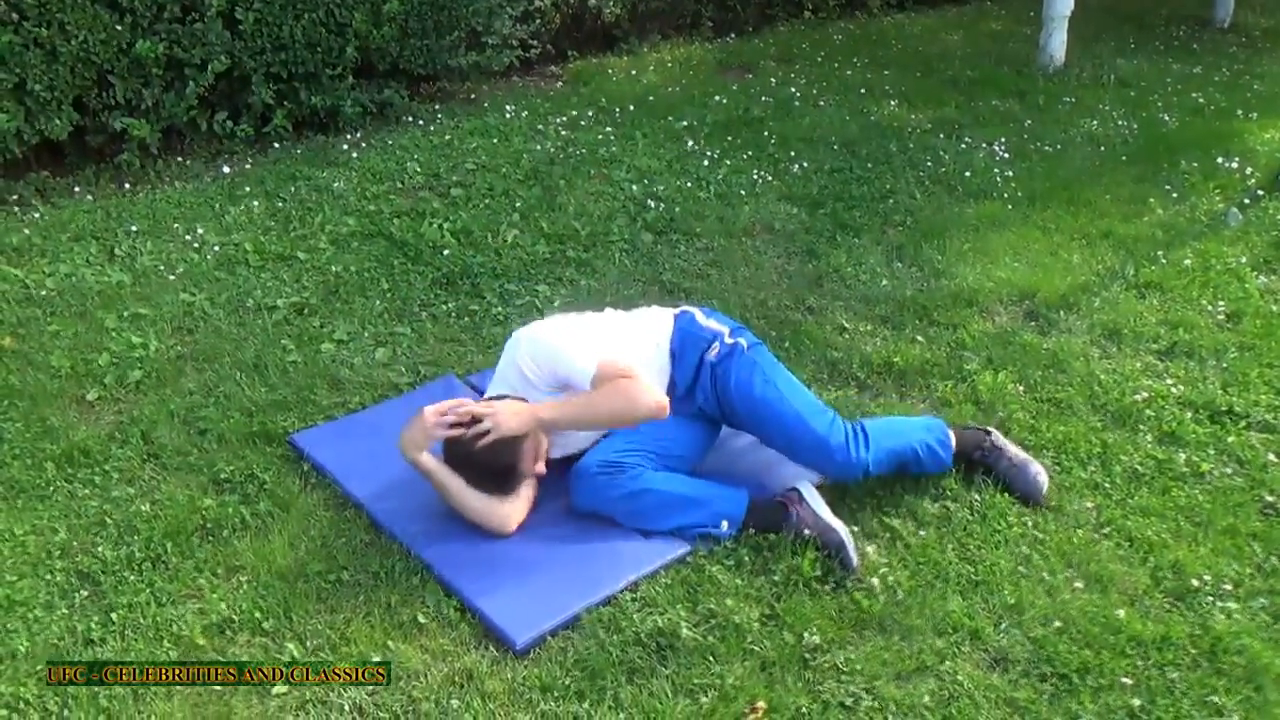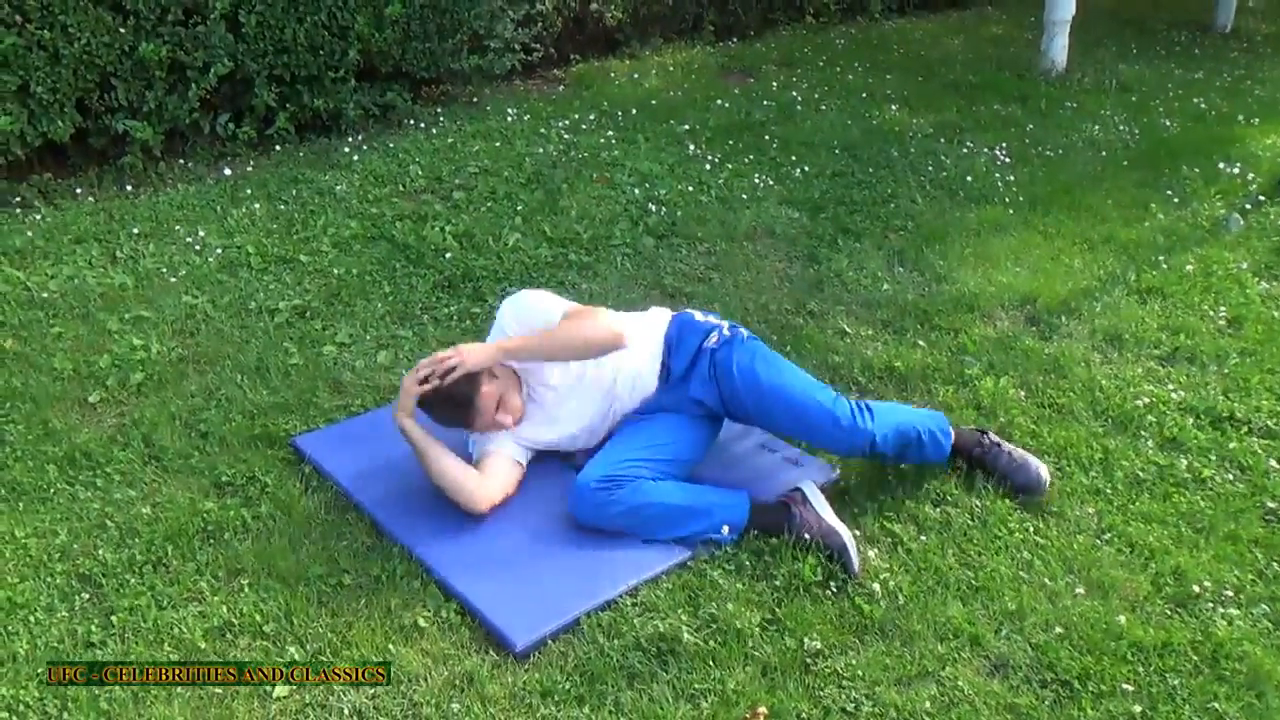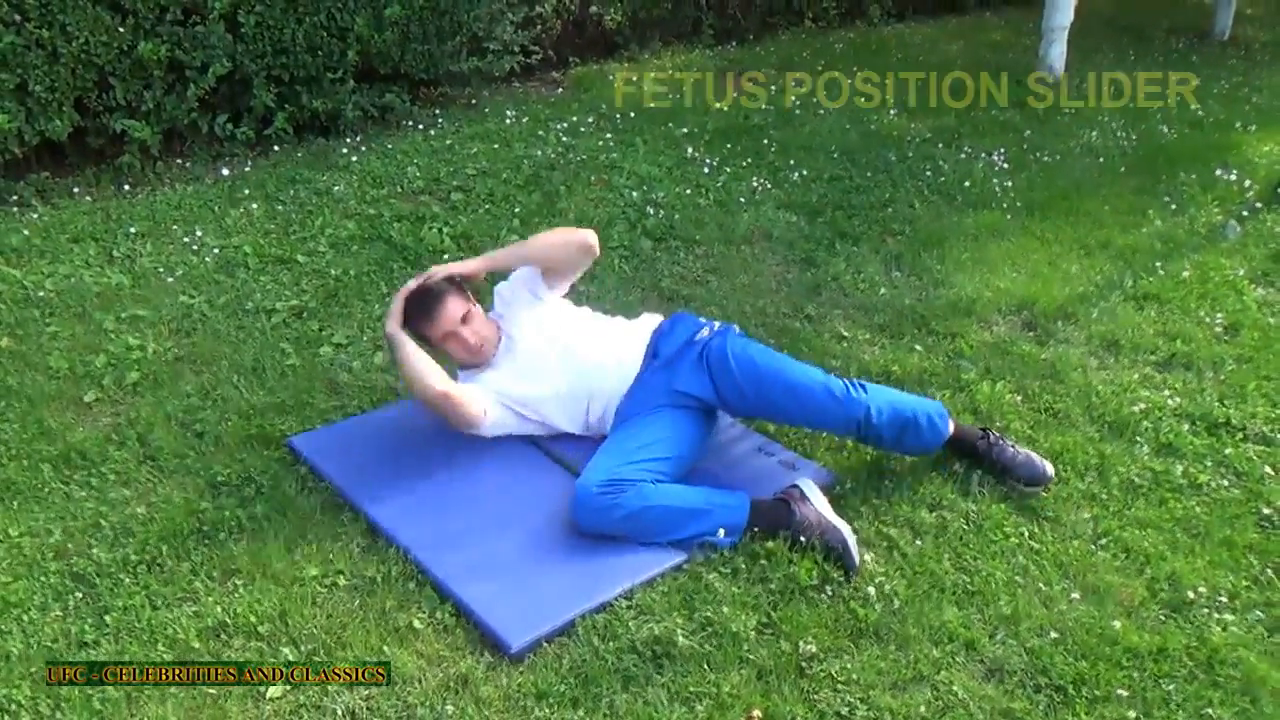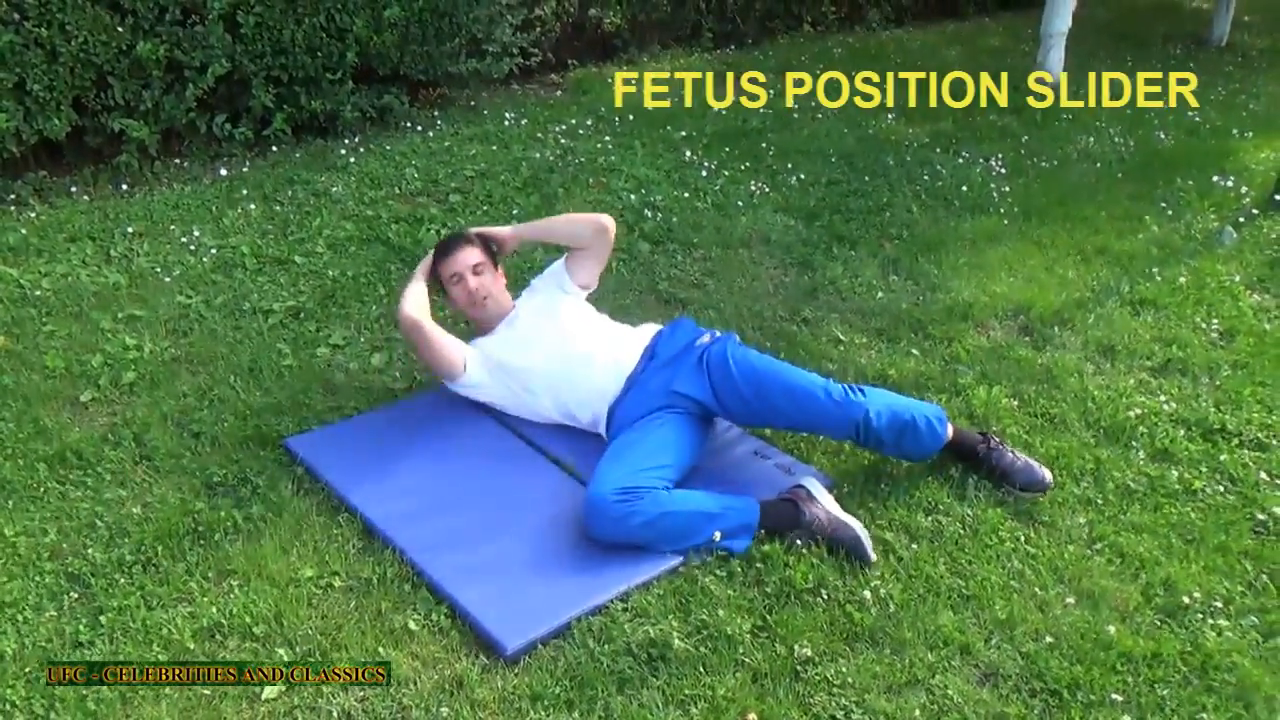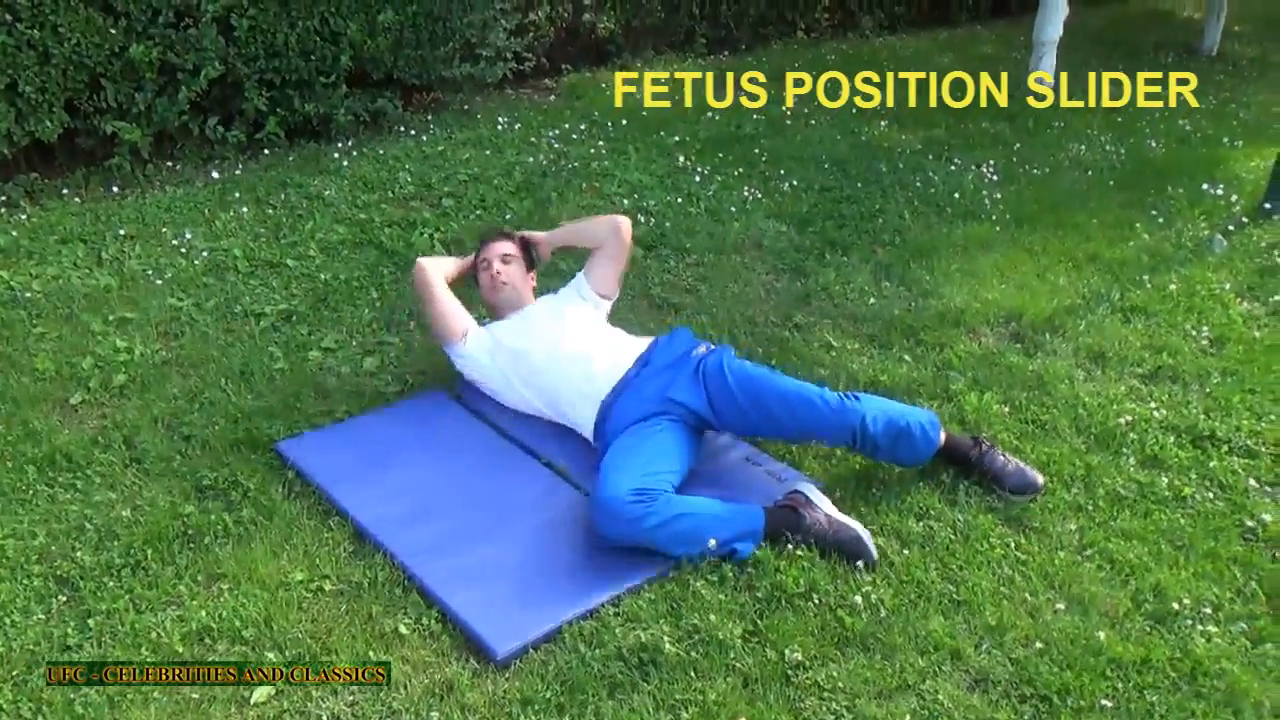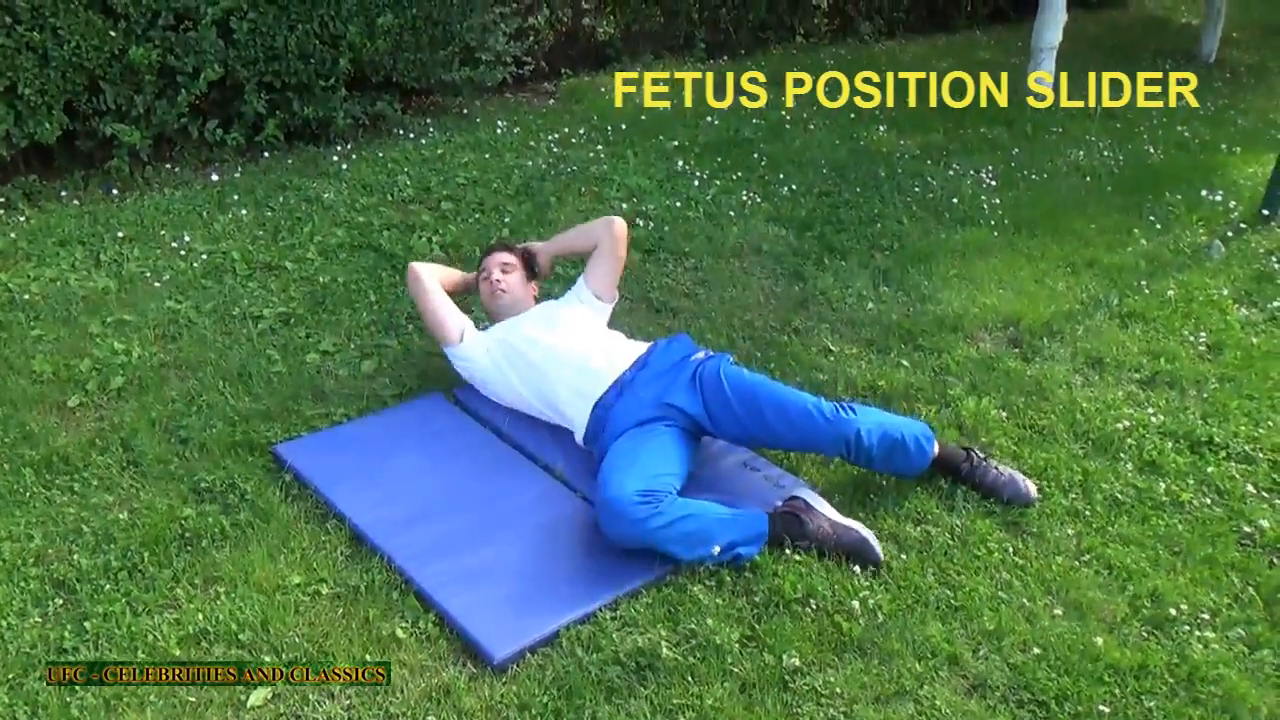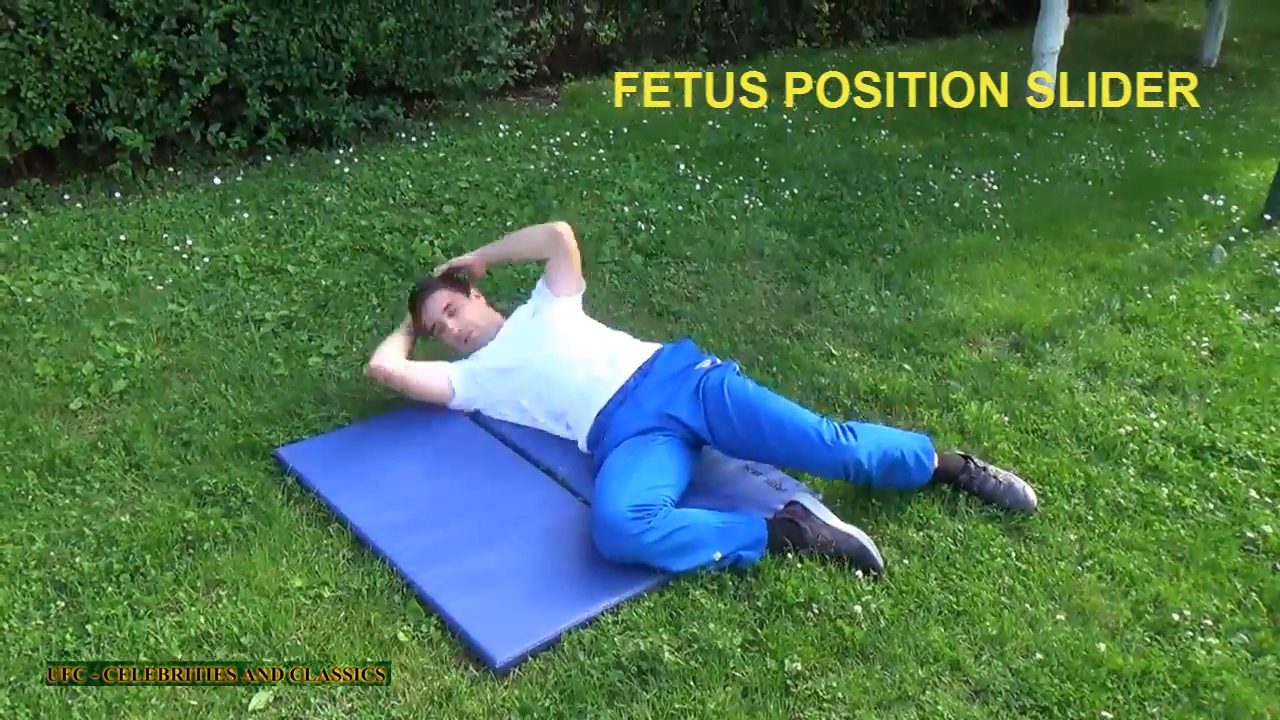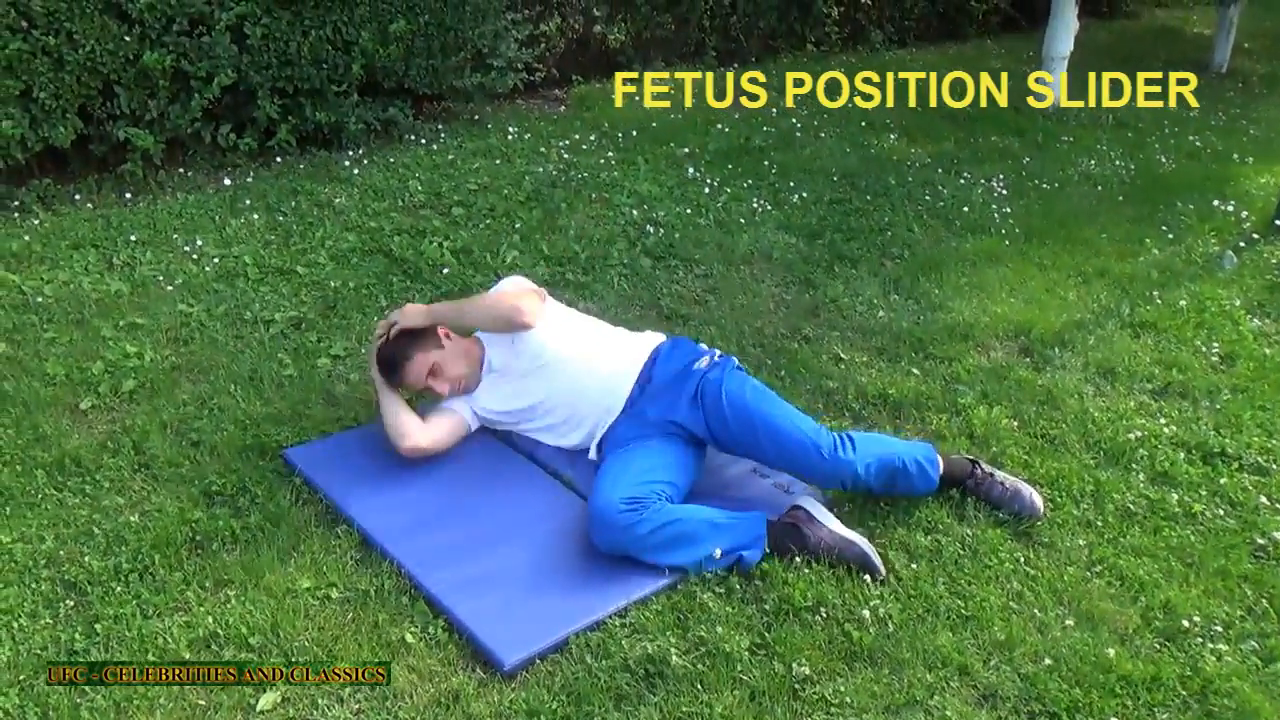
dt=0.3s
person 1, frame 1
left shoulder: (534, 351)
right shoulder: (503, 434)
left elbow: (645, 400)
right elbow: (504, 519)
left wrist: (534, 415)
right wrist: (419, 456)
left hip: (695, 350)
right hip: (680, 417)
left knee: (842, 453)
right knee: (592, 483)
left ankle: (967, 442)
right ankle: (777, 513)
person 1, frame 2
left shoulder: (519, 315)
right shoulder: (500, 438)
left elbow: (611, 331)
right elbow: (477, 497)
left wrist: (497, 347)
right wrist: (409, 425)
left hip: (686, 349)
right hip: (657, 417)
left knee: (846, 425)
right knee: (592, 497)
left ankle: (970, 443)
right ankle: (779, 517)
person 1, frame 3
left shoulder: (515, 297)
right shoulder: (480, 395)
left elbow: (583, 243)
right elbow: (436, 397)
left wrist: (476, 264)
right wrist: (398, 337)
left hip: (678, 347)
right hip: (648, 413)
left knee: (839, 402)
right knee: (593, 502)
left ankle: (970, 439)
right ankle: (777, 515)
person 1, frame 4
left shoulder: (549, 291)
right shoulder: (473, 367)
left elbow: (601, 228)
right elbow: (412, 318)
left wrist: (512, 234)
right wrist: (429, 268)
left hip: (678, 353)
right hip: (639, 416)
left knee: (834, 404)
right knee: (607, 509)
left ankle: (971, 446)
right ankle: (784, 515)
person 1, frame 5
left shoulder: (569, 300)
right shoulder: (479, 351)
left elbow: (617, 228)
right elbow: (424, 274)
left wrist: (541, 240)
right wrist: (465, 261)
left hip: (673, 364)
right hip: (630, 423)
left knee: (831, 411)
right knee: (616, 510)
left ankle: (961, 450)
right ankle: (784, 521)
person 1, frame 6
left shoulder: (573, 304)
right shoulder: (478, 355)
left elbow: (613, 229)
right elbow: (420, 276)
left wrist: (542, 249)
right wrist: (467, 275)
left hip: (676, 370)
right hip: (625, 425)
left knee: (831, 421)
right knee: (623, 513)
left ankle: (952, 459)
right ankle: (787, 525)
person 1, frame 7
left shoulder: (545, 308)
right shoulder: (467, 379)
left elbow: (559, 235)
right elbow: (384, 365)
left wrist: (473, 259)
right wrist: (412, 322)
left hip: (676, 375)
right hip: (627, 434)
left knee: (831, 446)
right knee: (618, 528)
left ankle: (951, 466)
right ankle: (786, 532)
person 1, frame 8
left shoulder: (504, 300)
right shoulder: (471, 402)
left elbow: (521, 310)
right elbow: (411, 440)
left wrist: (429, 313)
right wrist: (383, 378)
left hip: (675, 374)
right hip: (634, 436)
left knee: (829, 456)
right knee: (613, 521)
left ankle: (958, 471)
right ankle: (786, 534)
